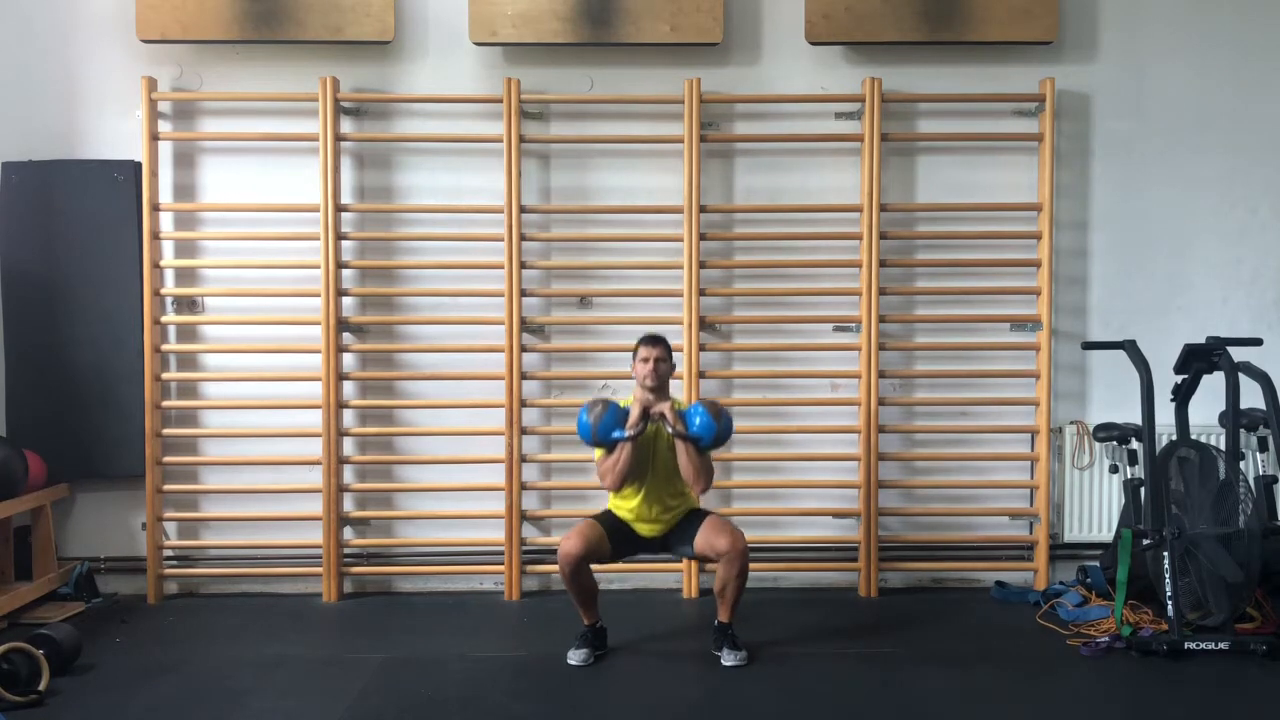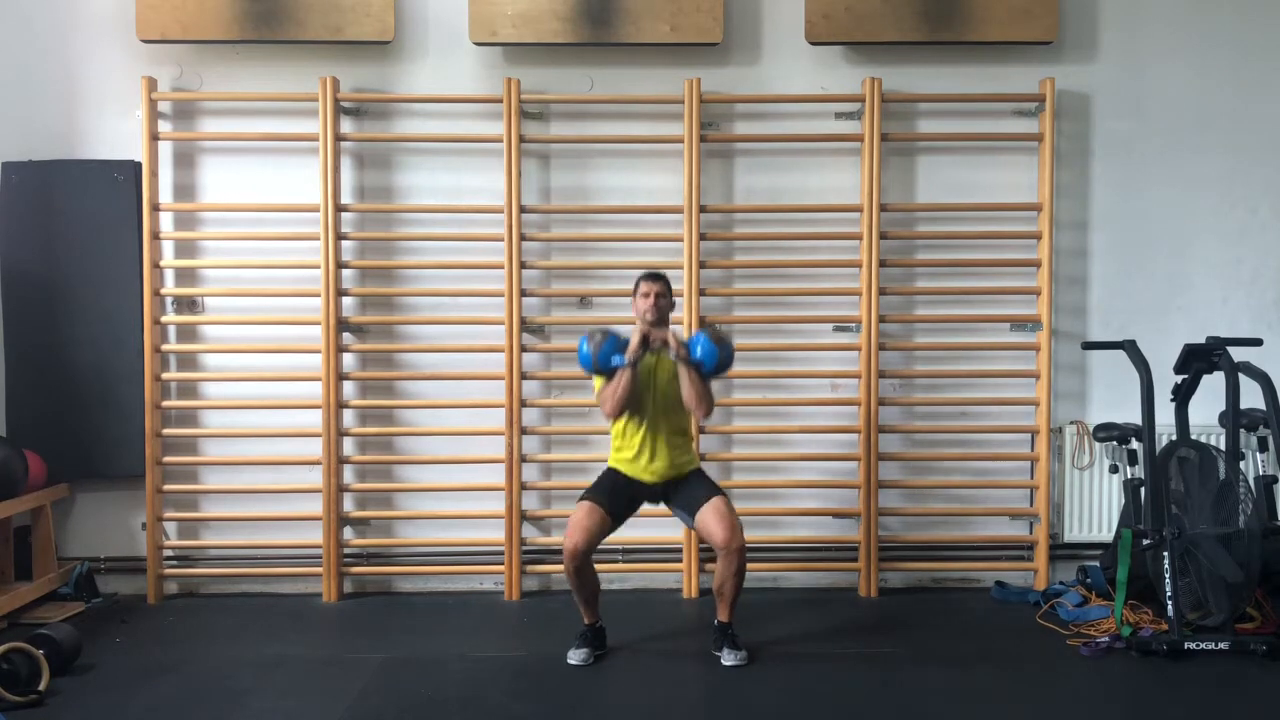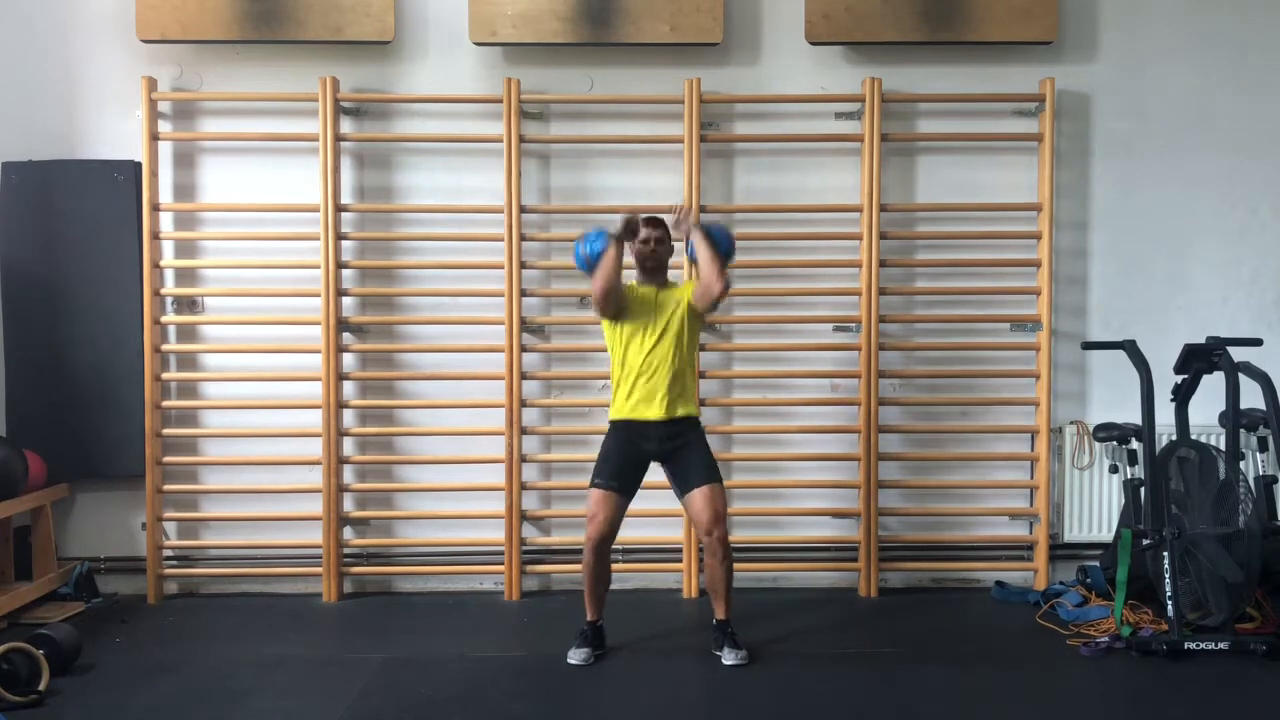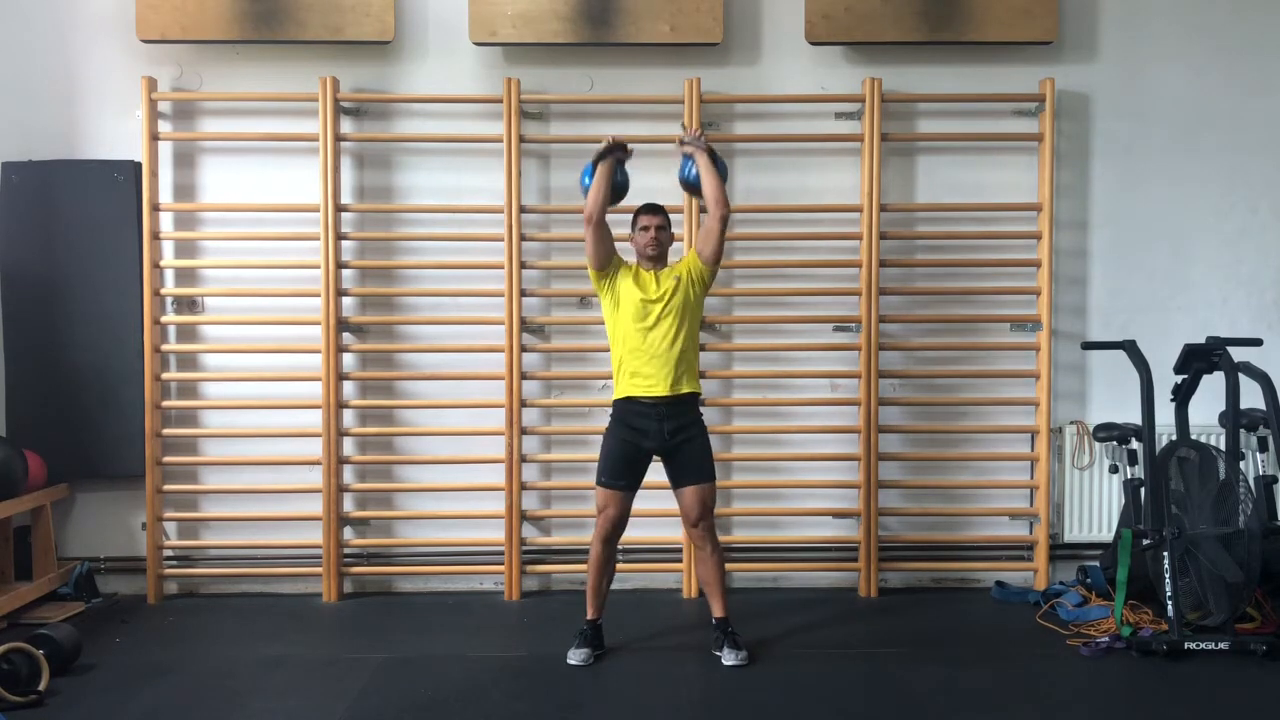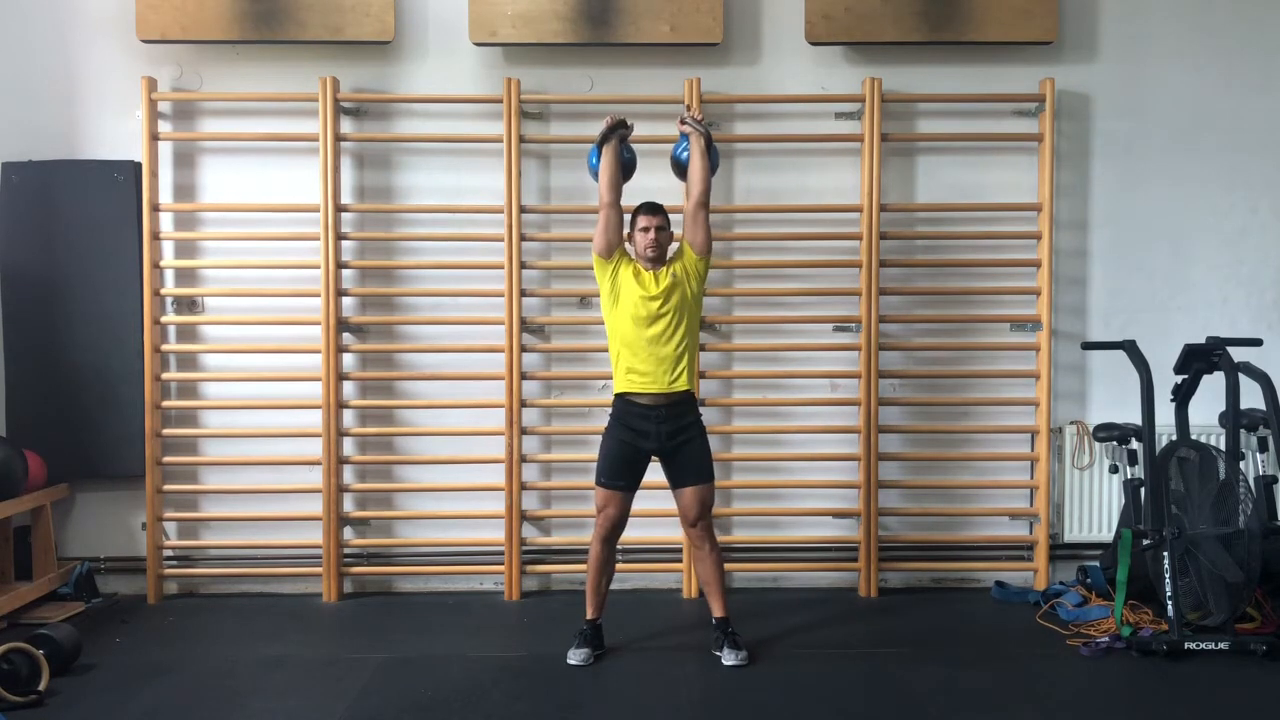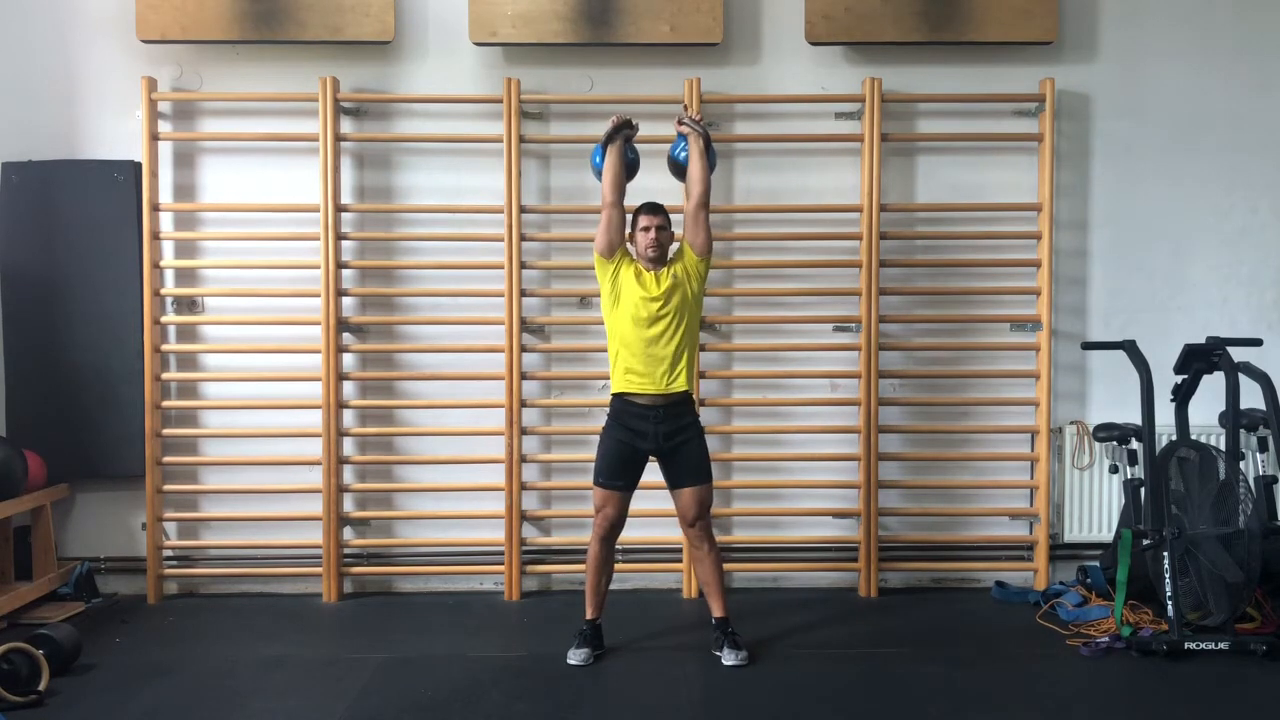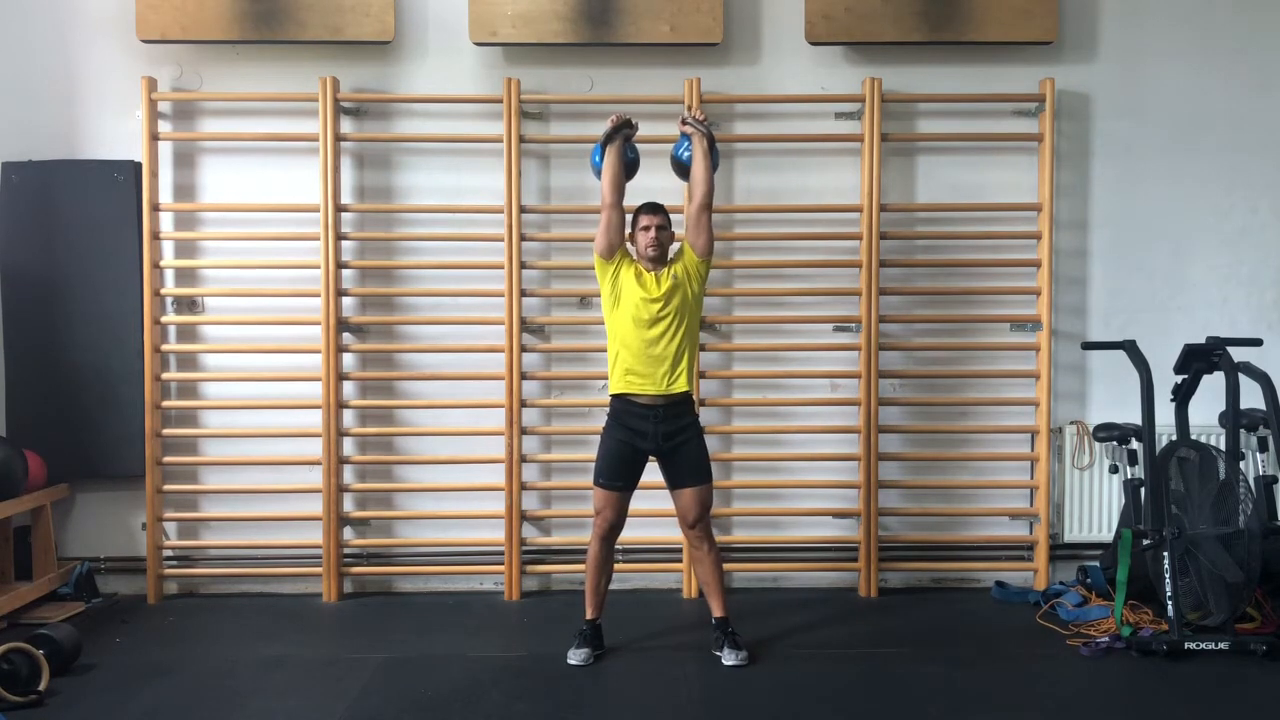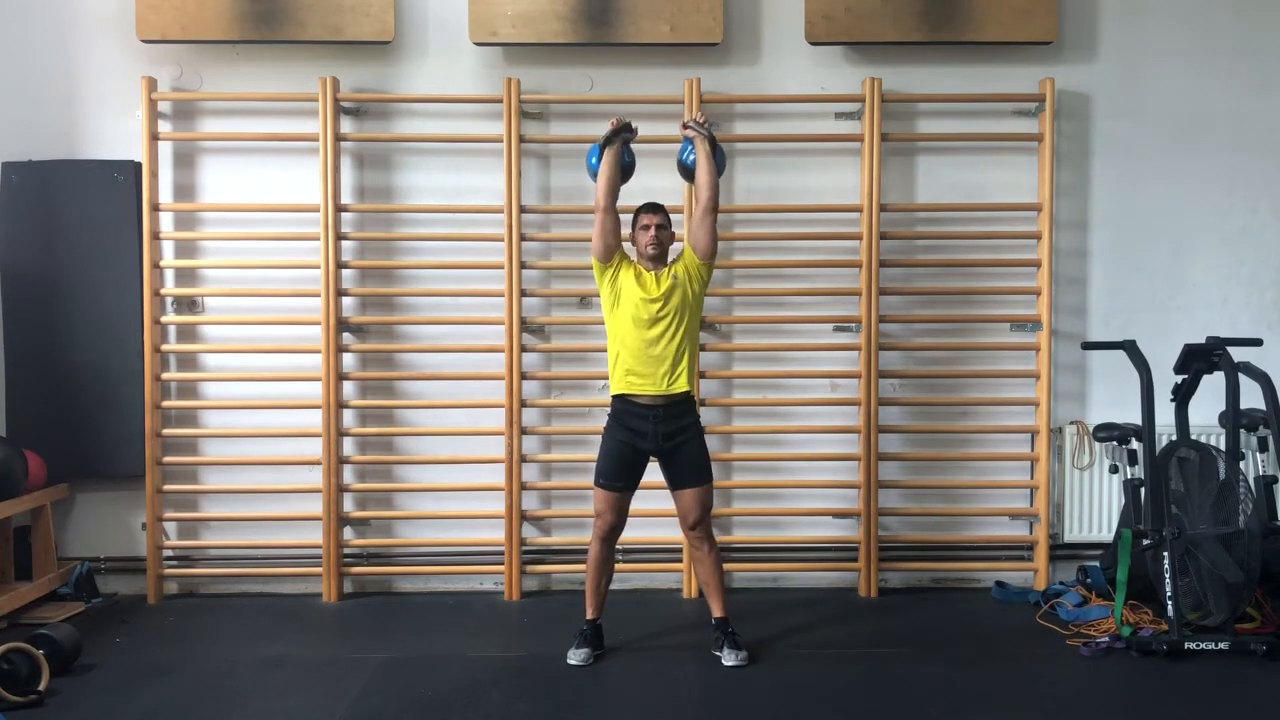
dt=0.2s
person 1, frame 1
left shoulder: (687, 419)
left elbow: (700, 484)
right elbow: (611, 482)
left wrist: (678, 428)
right wrist: (632, 427)
left hip: (678, 519)
right hip: (624, 522)
left knee: (734, 544)
right knee: (570, 550)
left ankle: (723, 629)
right ankle: (592, 629)
person 1, frame 2
left shoulder: (687, 354)
left elbow: (703, 409)
right elbow: (610, 409)
left wrist: (679, 354)
right wrist: (632, 354)
left hip: (681, 472)
right hip: (625, 472)
left knee: (731, 542)
right knee: (575, 546)
left ankle: (723, 629)
right ankle: (592, 629)
person 1, frame 3
left shoulder: (688, 295)
right shoulder: (618, 294)
left elbow: (718, 288)
right elbow: (599, 290)
left wrist: (694, 233)
right wrist: (617, 240)
left hip: (682, 427)
right hip: (628, 427)
left knee: (713, 528)
right knee: (597, 533)
left ankle: (722, 629)
right ankle: (592, 629)
person 1, frame 4
left shoulder: (690, 275)
right shoulder: (614, 278)
left elbow: (719, 213)
right elbow: (592, 217)
left wrist: (700, 154)
right wrist: (608, 160)
left hip: (683, 415)
right hip: (630, 414)
left knee: (701, 527)
right knee: (607, 528)
left ankle: (722, 627)
right ankle: (592, 628)
person 1, frame 5
left shoulder: (688, 272)
right shoulder: (614, 272)
left elbow: (698, 202)
right elbow: (606, 202)
left wrist: (696, 137)
right wrist: (612, 141)
left hip: (681, 414)
right hip: (629, 414)
left knee: (699, 526)
right knee: (607, 527)
left ankle: (722, 627)
right ankle: (591, 628)
person 1, frame 6
left shoulder: (689, 273)
right shoulder: (615, 272)
left elbow: (698, 203)
right elbow: (611, 203)
left wrist: (694, 138)
right wrist: (617, 141)
left hip: (679, 416)
right hip: (626, 415)
left knee: (698, 526)
right knee: (605, 527)
left ankle: (721, 628)
right ankle: (591, 628)
person 1, frame 7
left shoulder: (690, 272)
right shoulder: (616, 273)
left elbow: (700, 204)
right elbow: (610, 204)
left wrist: (699, 138)
right wrist: (615, 141)
left hip: (679, 416)
right hip: (626, 415)
left knee: (698, 527)
right knee: (605, 527)
left ankle: (722, 627)
right ankle: (591, 628)
person 1, frame 8
left shoulder: (690, 273)
right shoulder: (615, 274)
left elbow: (707, 206)
right elbow: (603, 206)
left wrist: (701, 142)
right wrist: (613, 145)
left hip: (680, 416)
right hip: (627, 415)
left knee: (698, 527)
right knee: (605, 528)
left ankle: (721, 627)
right ankle: (591, 628)
